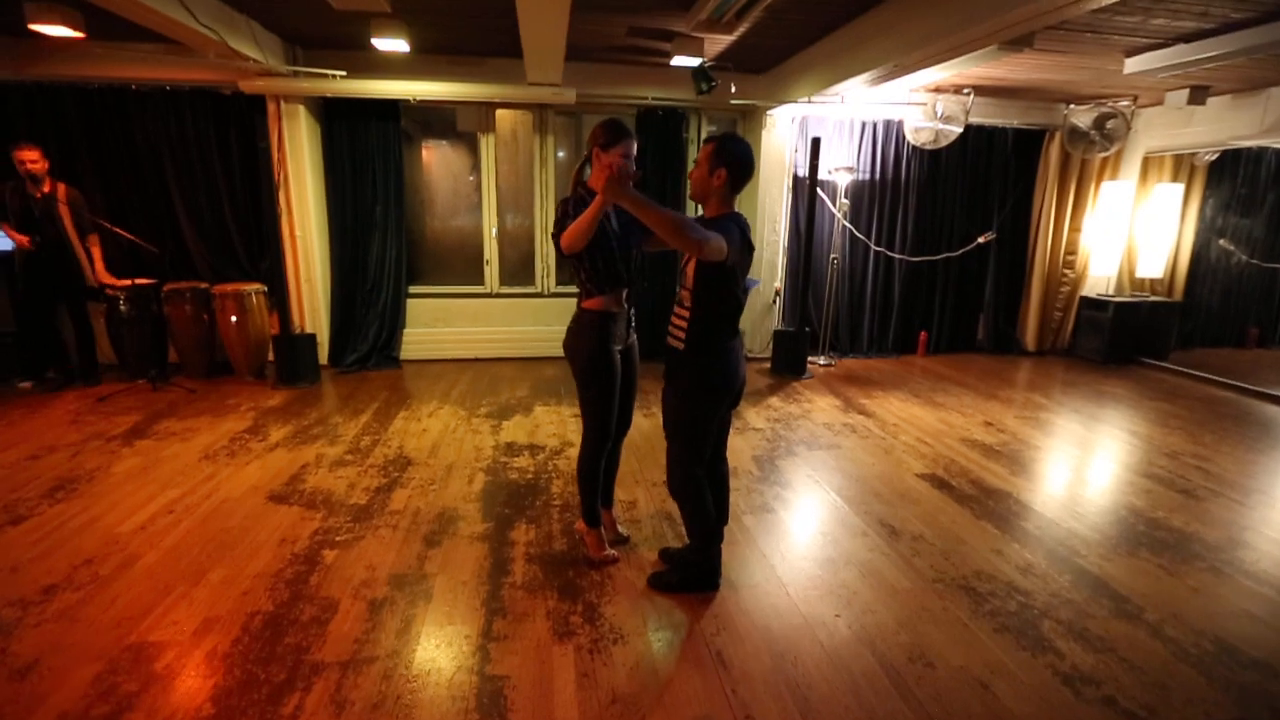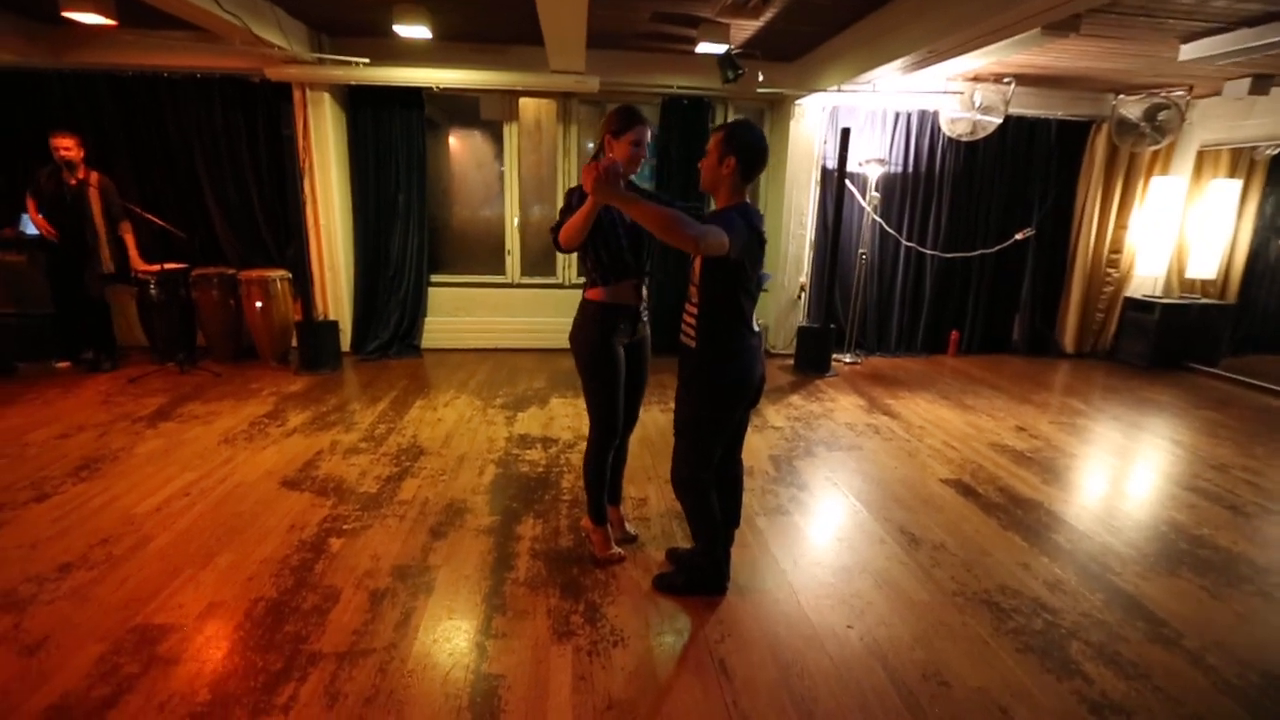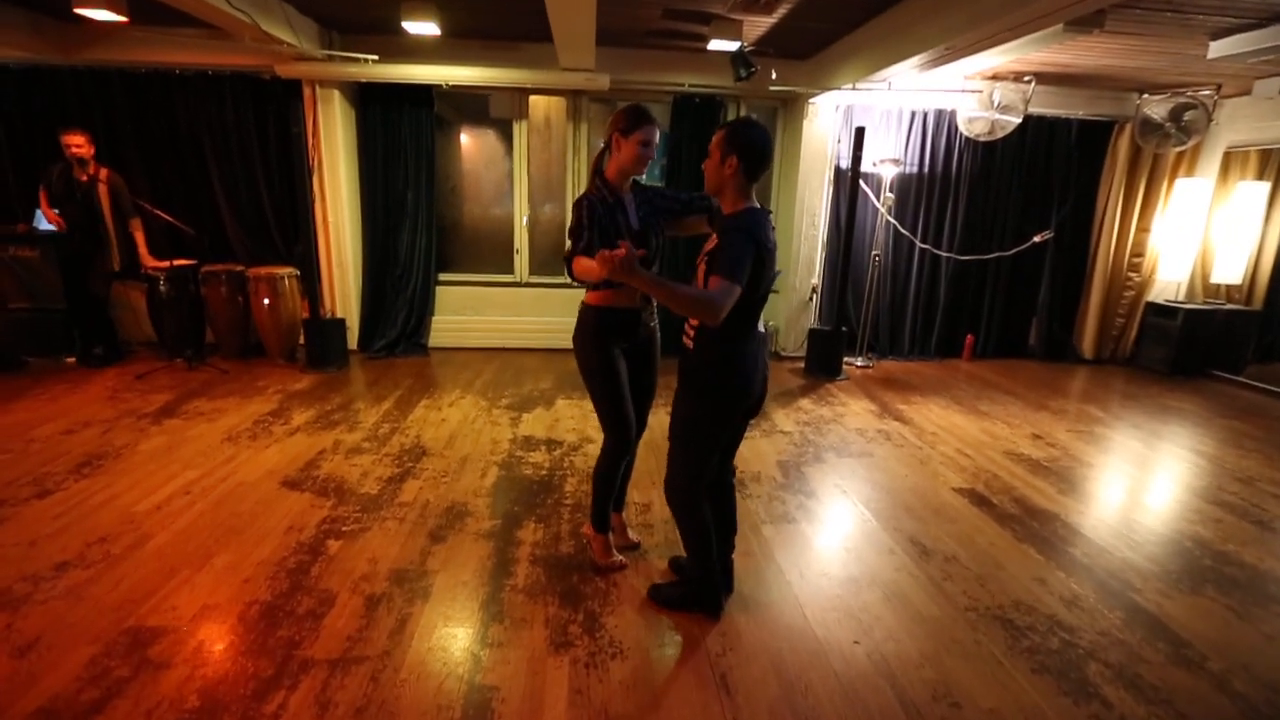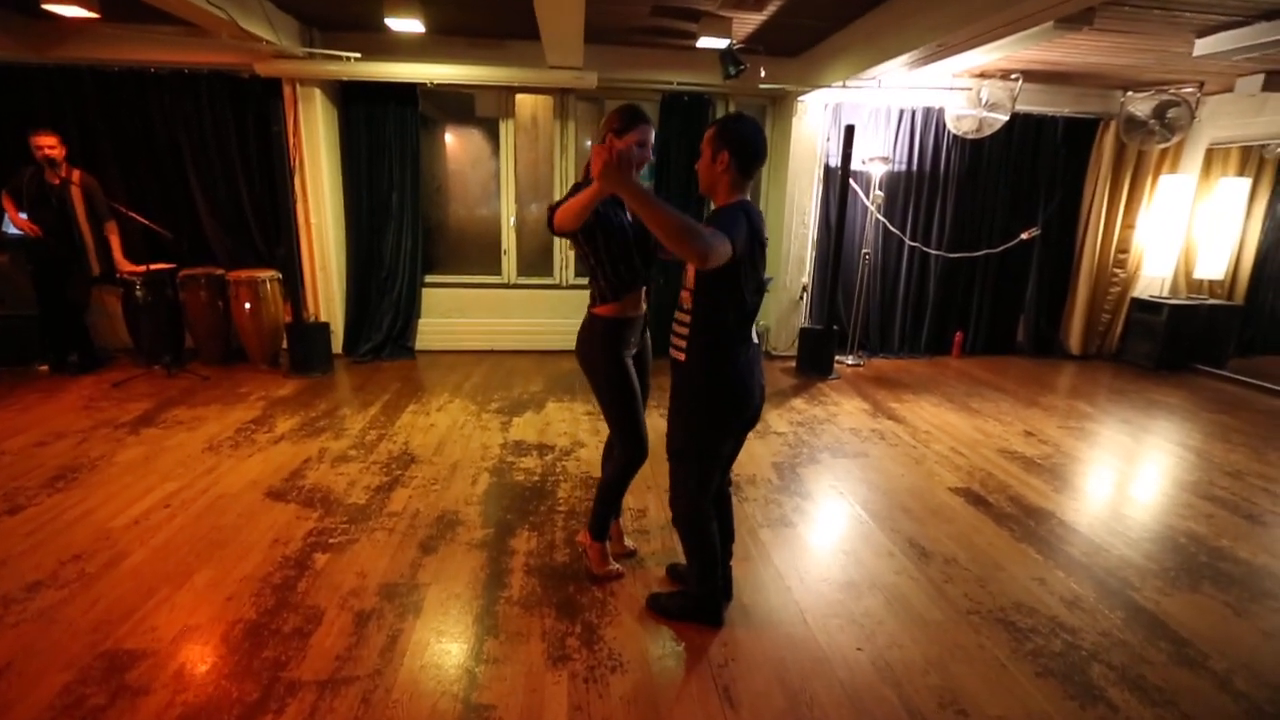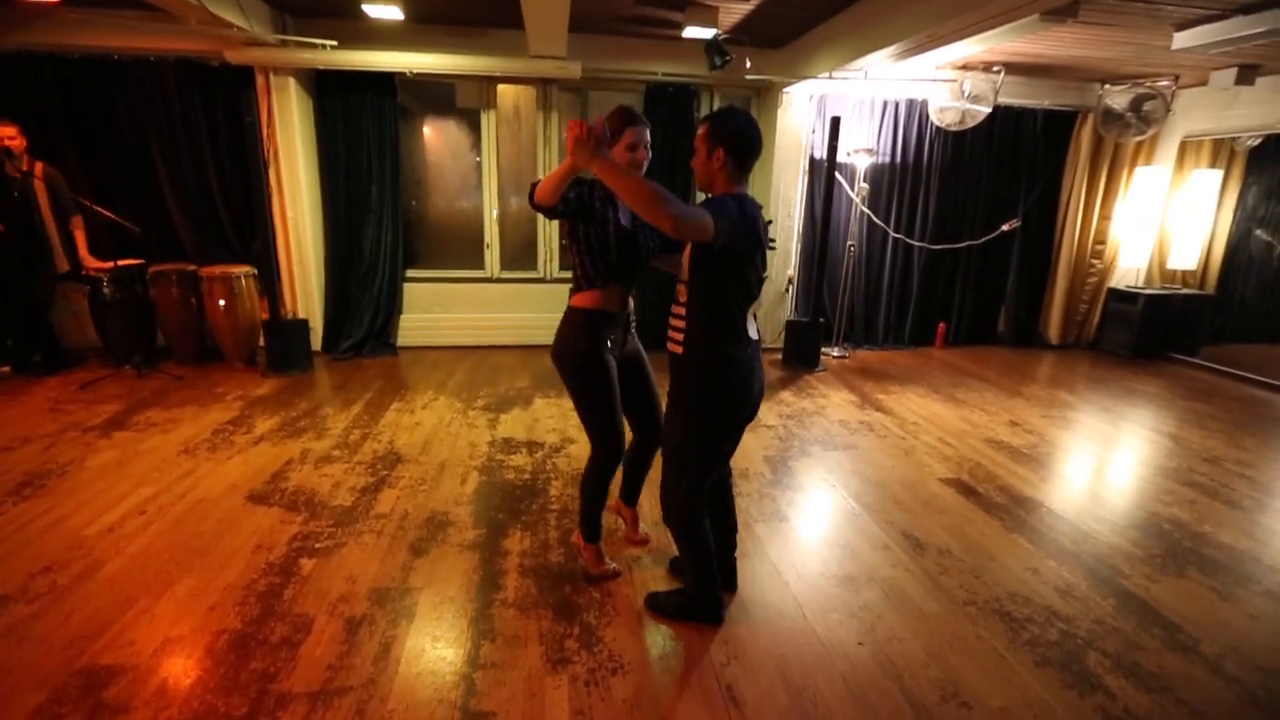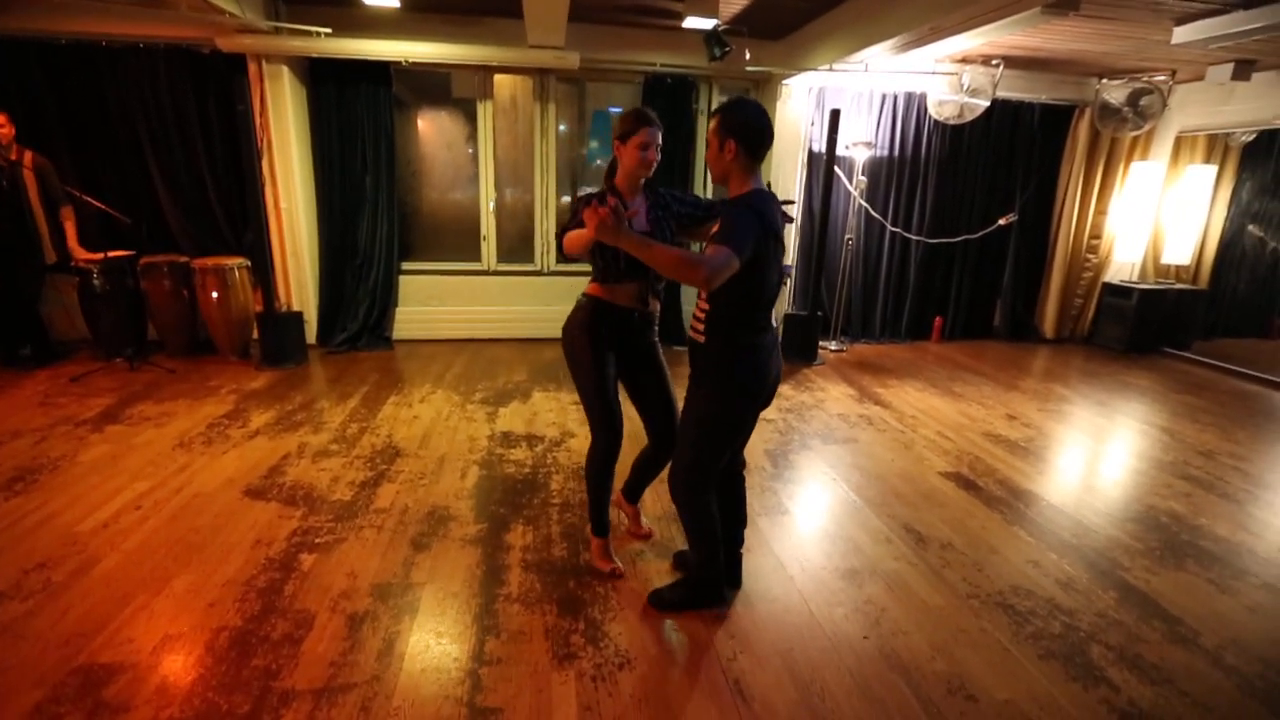
dt=0.5s
person 1, frame 1
left shoulder: (730, 232)
right shoulder: (711, 224)
left elbow: (695, 243)
right elbow: (677, 234)
left wrist: (626, 198)
right wrist: (623, 201)
left hip: (702, 371)
right hip: (713, 367)
left knee: (685, 473)
right knee: (709, 463)
left ankle: (702, 568)
right ankle: (705, 551)
person 1, frame 2
left shoulder: (736, 222)
right shoulder: (736, 219)
left elbow: (692, 237)
right elbow: (692, 233)
left wrist: (616, 196)
right wrist: (622, 198)
left hip: (716, 370)
right hip: (736, 364)
left knee: (691, 474)
right knee: (724, 465)
left ankle: (709, 572)
right ankle: (714, 555)
person 1, frame 3
left shoulder: (740, 233)
right shoulder: (751, 221)
left elbow: (712, 308)
left wrist: (637, 276)
left hip: (717, 376)
right hip: (741, 371)
left knee: (685, 486)
right knee: (716, 473)
left ankle: (705, 587)
right ankle: (717, 568)
person 1, frame 4
left shoulder: (735, 219)
right shoulder: (739, 220)
left elbow: (700, 252)
right elbow: (698, 250)
left wrist: (625, 189)
left hip: (712, 386)
right hip: (733, 380)
left knee: (690, 498)
right knee: (712, 485)
left ankle: (705, 599)
right ankle: (715, 575)
person 1, frame 5
left shoulder: (729, 212)
right shoulder: (741, 214)
left elbow: (673, 217)
right elbow: (688, 243)
left wrist: (596, 162)
left hip: (711, 381)
right hip: (733, 373)
left knee: (682, 494)
right knee: (712, 476)
left ankle: (703, 596)
right ankle: (719, 569)
person 1, frame 6
left shoulder: (746, 213)
right shoulder: (760, 205)
left elbow: (706, 274)
left wrist: (625, 240)
left hip: (730, 370)
right hip: (749, 363)
left knee: (689, 479)
right knee: (725, 467)
left ankle: (706, 582)
right ankle: (725, 563)
person 2, frame 1
left shoulder: (620, 210)
right shoulder: (576, 205)
right elbow: (567, 245)
right wrist: (602, 197)
left hip: (624, 327)
right hip: (594, 332)
left knee: (619, 428)
right knee: (598, 433)
left ankle: (604, 511)
right ankle: (590, 525)
person 2, frame 2
left shoulder: (639, 198)
right shoulder: (585, 195)
right elbow: (565, 241)
right wrist: (596, 199)
left hip: (637, 320)
right hip: (599, 323)
left knee: (626, 424)
right knee: (605, 428)
left ankle: (612, 509)
right ankle: (596, 522)
person 2, frame 3
left shoulder: (648, 198)
right shoulder: (591, 203)
left elbow: (703, 208)
right elbow: (577, 264)
right wrist: (604, 269)
left hip: (644, 325)
right hip: (601, 328)
left knee: (635, 430)
right knee: (620, 434)
left ankle: (615, 513)
right ankle: (598, 529)
person 2, frame 4
right shoulder: (592, 199)
right elbow: (559, 223)
right wrist: (603, 183)
left hip: (637, 330)
right hip: (606, 336)
left knee: (624, 438)
right knee: (634, 446)
left ankle: (611, 522)
right ankle: (594, 536)
person 2, frame 5
right shoulder: (584, 197)
right elbow: (541, 199)
right wrist: (575, 160)
left hip: (623, 332)
right hip: (585, 334)
left knee: (652, 430)
right knee: (609, 444)
left ankle: (627, 504)
right ankle: (587, 538)
person 2, frame 6
left shoulder: (668, 203)
right shoulder: (594, 203)
left elbow: (722, 214)
right elbow: (567, 243)
right wrist: (592, 233)
left hip: (642, 330)
right hip: (594, 325)
left knee: (668, 435)
right knee: (608, 431)
left ankle: (628, 498)
right ankle: (599, 536)
person 3, frame 1
left shoulder: (67, 194)
left elbow: (88, 231)
left wrist: (99, 267)
left hip: (70, 267)
right hip: (36, 268)
left knee: (80, 320)
right knee: (39, 321)
left ankle: (88, 370)
right ankle: (64, 370)
person 3, frame 2
left shoulder: (98, 182)
right shoulder: (46, 177)
left elbow: (120, 219)
right elbow: (31, 195)
left wrist: (132, 254)
right wrist: (35, 217)
left hip: (92, 252)
right hip: (61, 253)
left knee: (93, 299)
right knee: (67, 306)
left ankle: (106, 352)
right ankle: (76, 352)
person 3, frame 3
left shoulder: (108, 179)
right shoulder: (59, 174)
left elbow: (131, 215)
right elbow: (44, 188)
left wrist: (143, 251)
right wrist: (47, 210)
left hip: (101, 249)
right hip: (71, 248)
left knee: (95, 298)
right knee: (76, 301)
left ankle: (109, 350)
right ankle: (88, 348)
person 3, frame 4
left shoulder: (82, 181)
right shoulder: (28, 178)
left elbow: (106, 218)
left wrist: (117, 256)
left hip: (77, 257)
right hip: (44, 257)
left knee: (73, 308)
right knee: (49, 311)
left ankle: (86, 358)
right ankle: (59, 357)
person 3, frame 5
left shoulder: (45, 174)
left elbow: (72, 213)
left wrist: (83, 253)
left hip: (43, 255)
left knee: (37, 307)
left ankle: (51, 359)
right ankle: (22, 359)
person 3, frame 6
left shoulder: (35, 163)
left elbow: (62, 203)
left wrist: (72, 244)
left hip: (33, 247)
left knee: (24, 300)
left ankle: (41, 353)
